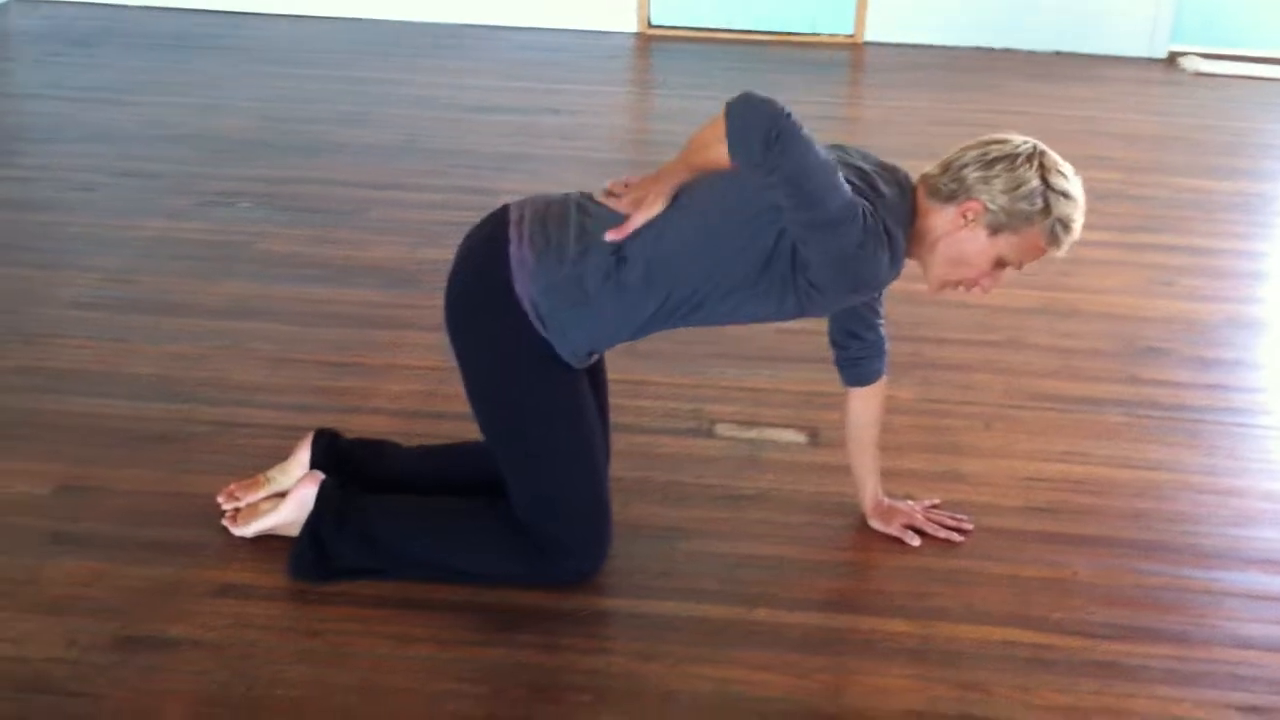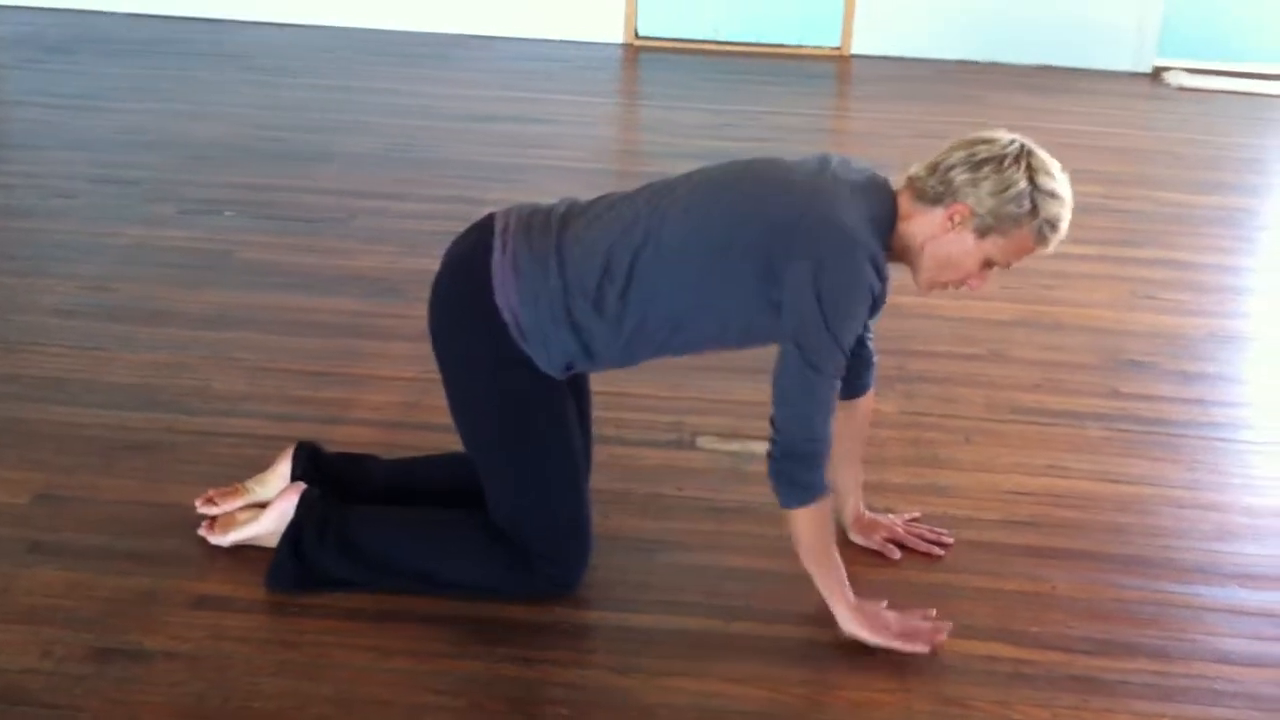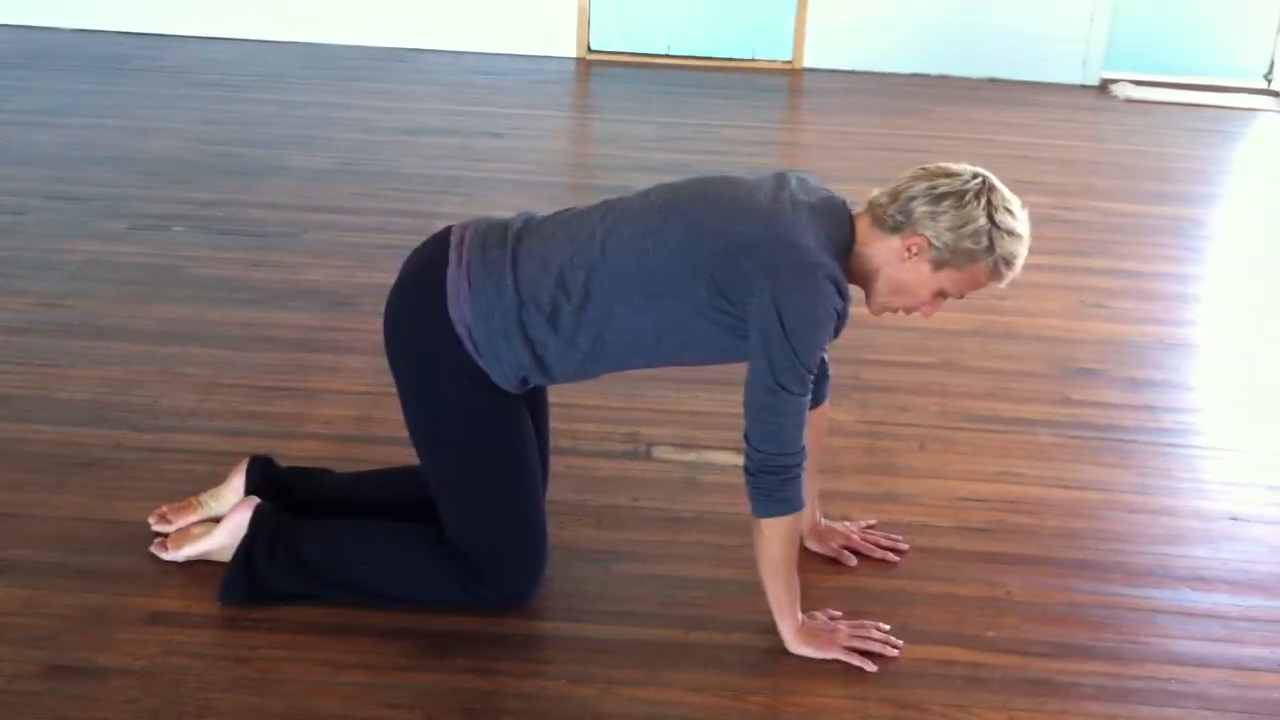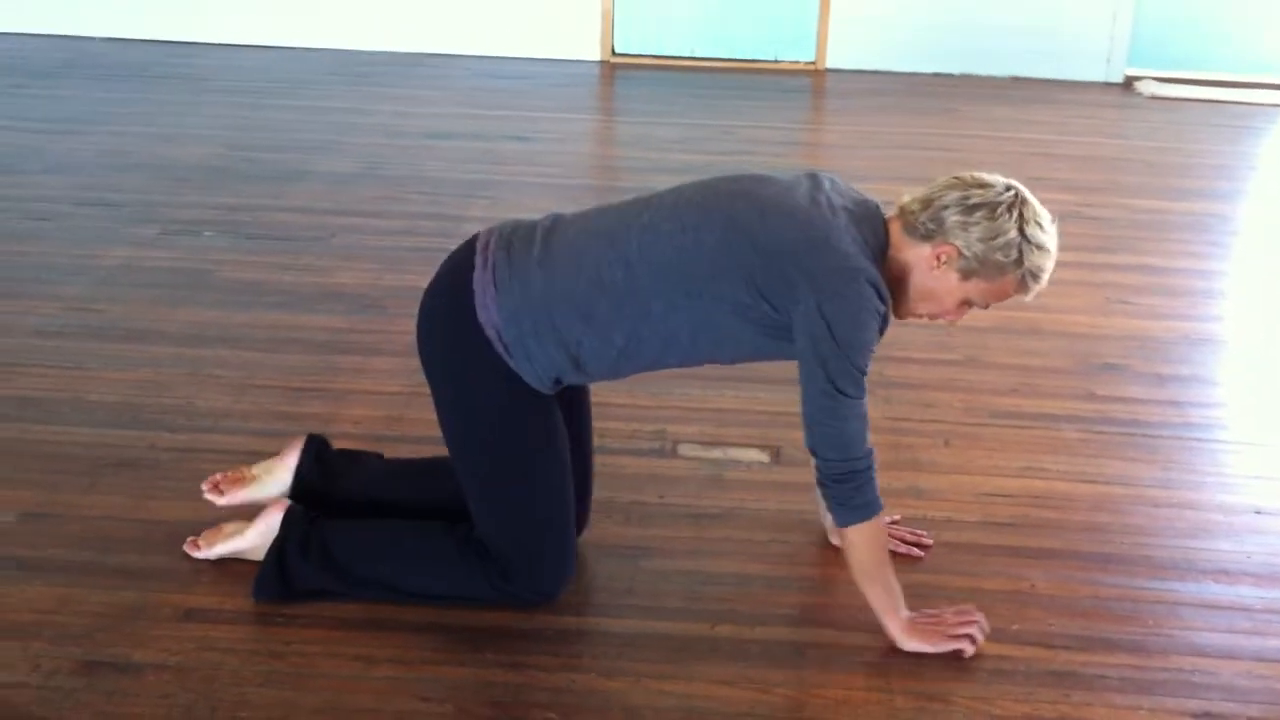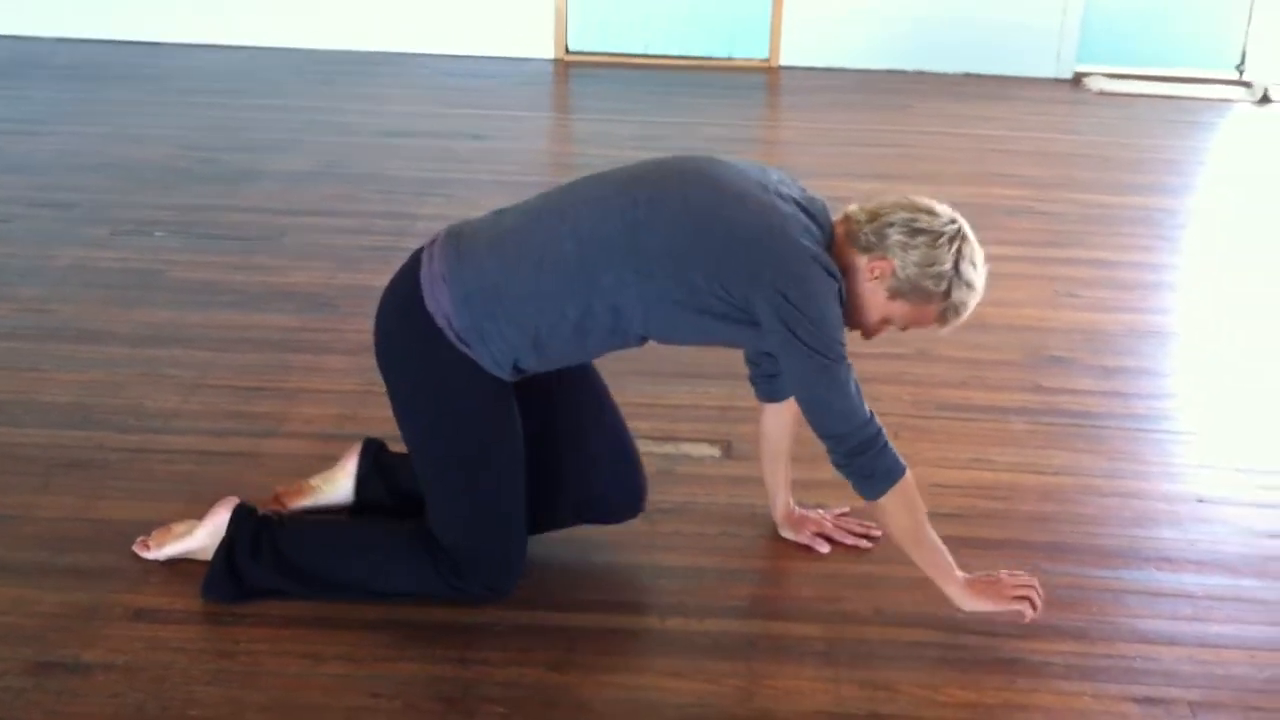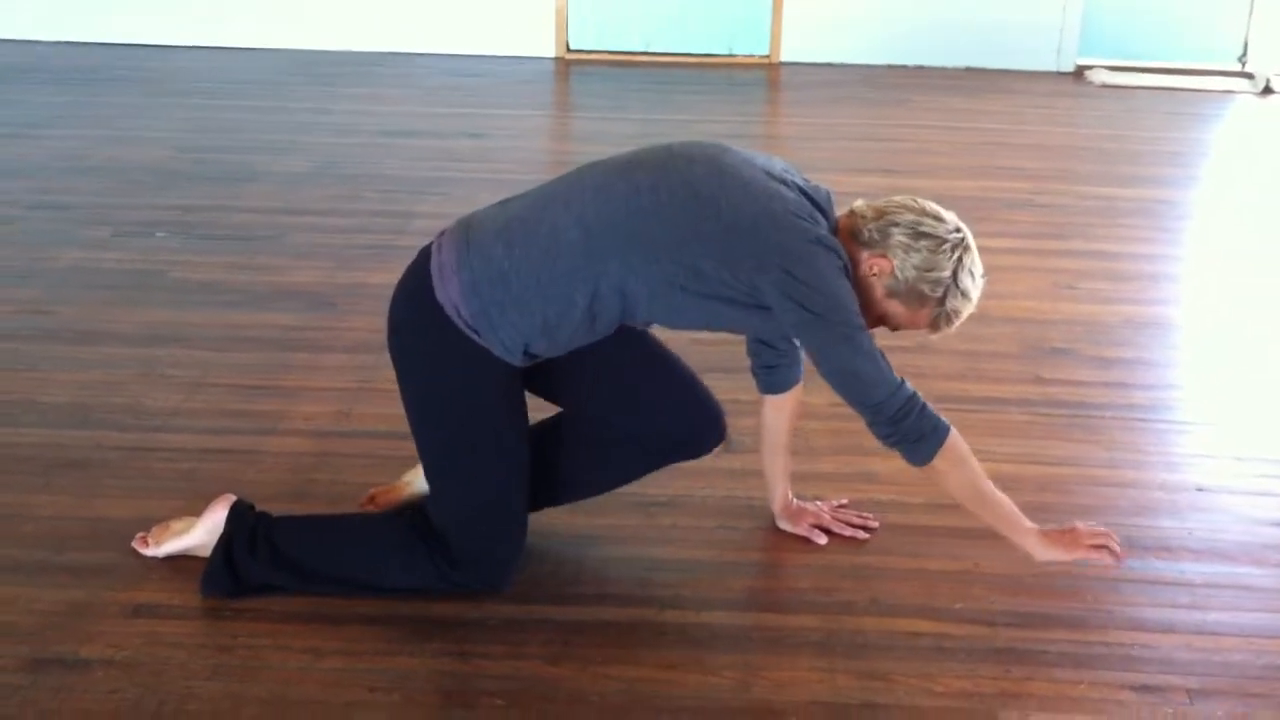
dt=0.5s
person 1, frame 1
left shoulder: (876, 208)
right shoulder: (863, 241)
left elbow: (860, 352)
right elbow: (754, 117)
left wrist: (872, 499)
right wrist: (666, 186)
left hip: (546, 282)
right hip: (514, 298)
left knee: (559, 470)
right knee: (567, 548)
left ankle: (332, 463)
right ankle: (322, 517)
person 1, frame 2
left shoulder: (861, 204)
right shoulder: (843, 256)
left elbow: (851, 366)
right elbow: (796, 452)
left wrist: (856, 512)
right wrist: (843, 606)
left hip: (522, 284)
right hip: (497, 312)
left knee: (539, 488)
right knee: (548, 560)
left ankle: (312, 474)
right ankle: (304, 527)
person 1, frame 3
left shoulder: (819, 218)
right shoulder: (805, 277)
left elbow: (807, 379)
right elbow: (772, 460)
left wrist: (812, 521)
right wrist: (792, 625)
left hip: (484, 292)
right hip: (451, 324)
left knee: (495, 496)
right knee: (502, 571)
left ankle: (266, 488)
right ankle: (255, 541)
person 1, frame 4
left shoulder: (851, 221)
right shoulder: (846, 283)
left elbow: (835, 398)
right elbow: (843, 465)
left wrist: (851, 522)
right wrist: (901, 625)
left hip: (516, 298)
right hip: (483, 329)
left knee: (553, 510)
right knee: (530, 570)
left ankle: (312, 473)
right ankle: (288, 541)
person 1, frame 5
left shoulder: (795, 224)
right shoulder: (797, 274)
left elbow: (773, 369)
right elbow: (863, 448)
left wrist: (784, 509)
right wrist: (959, 584)
left hip: (497, 312)
right hip: (439, 327)
left knee: (613, 496)
right knee: (482, 569)
left ankle: (375, 481)
right ankle: (240, 539)
person 1, frame 6
left shoulder: (797, 217)
right shoulder: (803, 260)
left elbow: (775, 356)
right elbow: (901, 418)
left wrist: (782, 499)
right wrist: (1032, 537)
left hip: (515, 300)
right hip: (455, 320)
left knee: (690, 426)
right knee: (478, 562)
left ankle: (458, 473)
right ankle: (239, 538)
